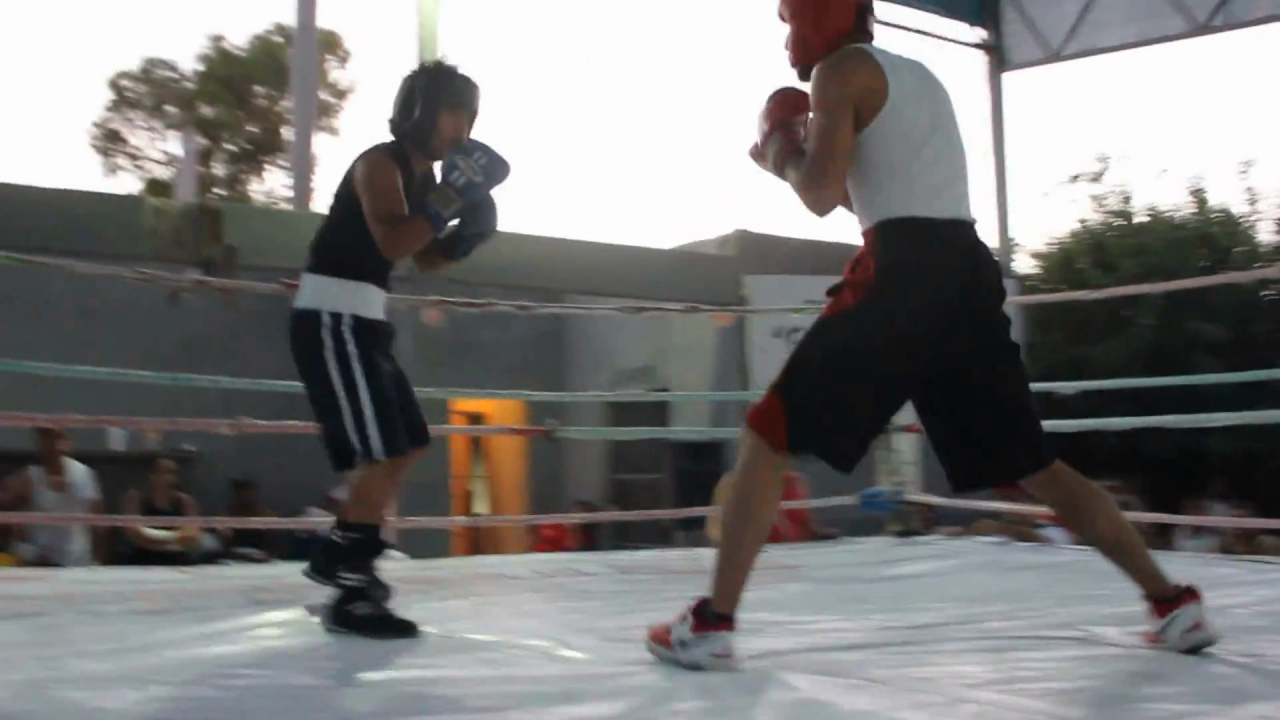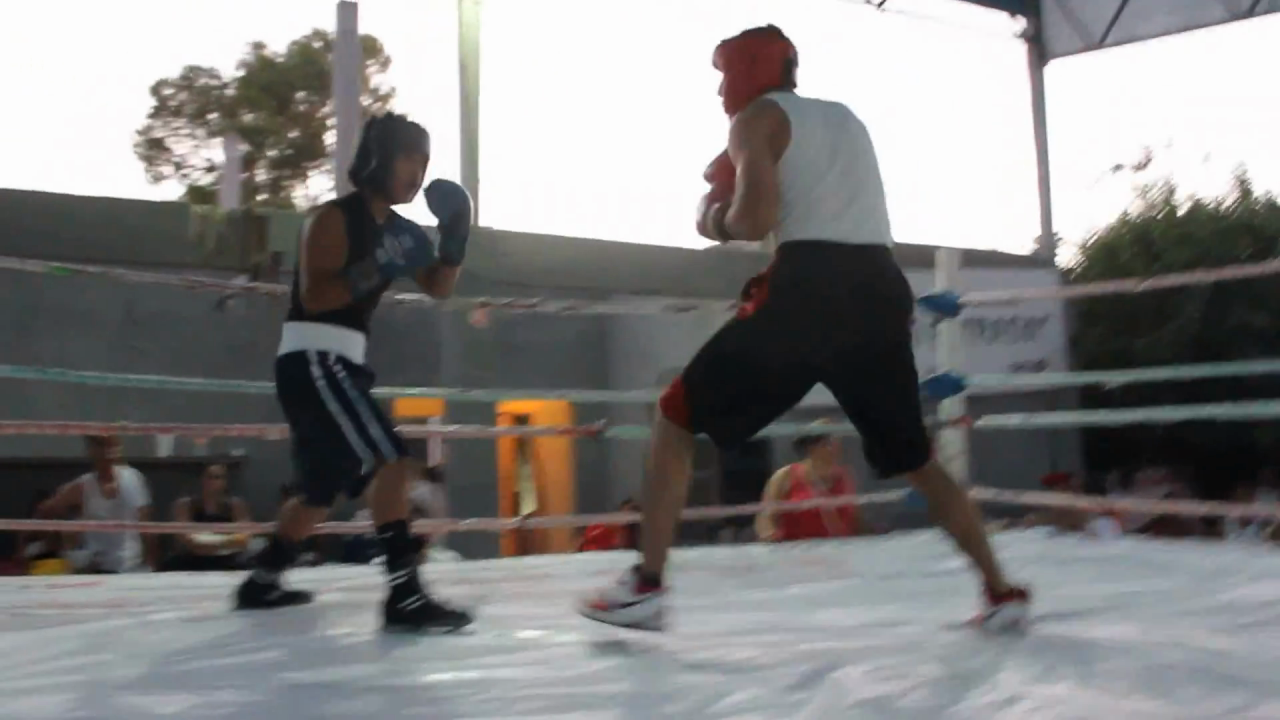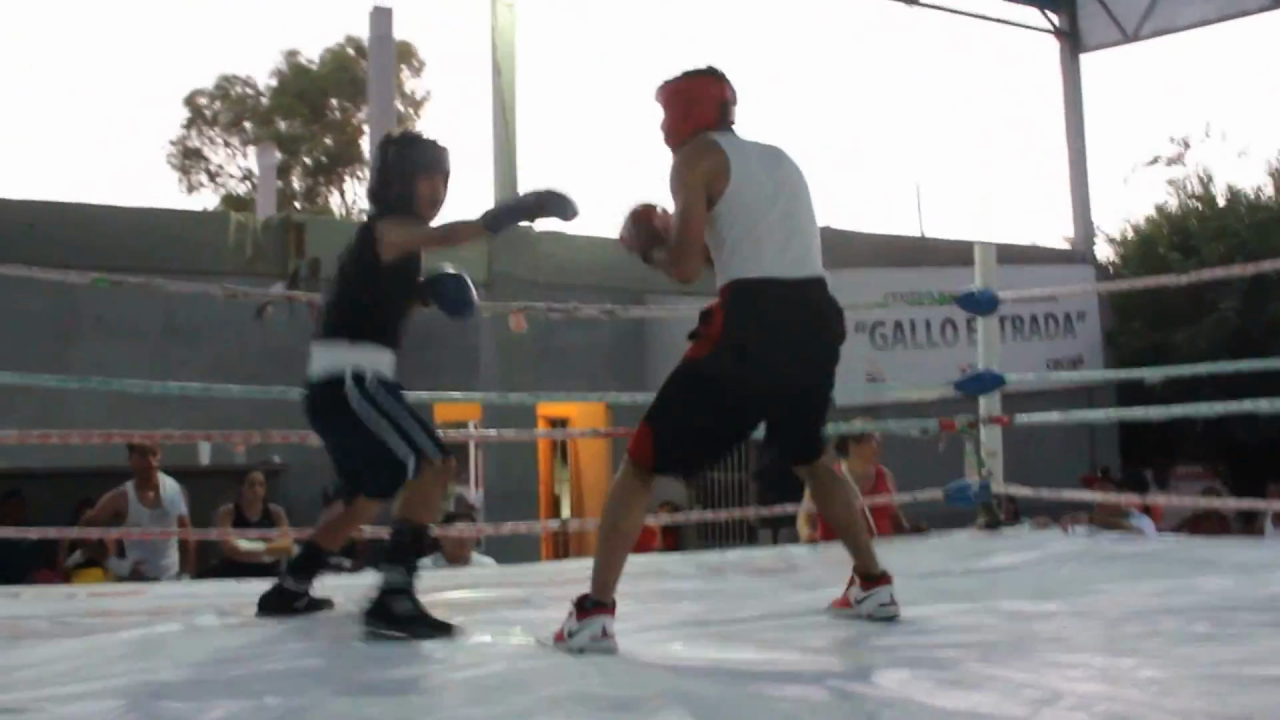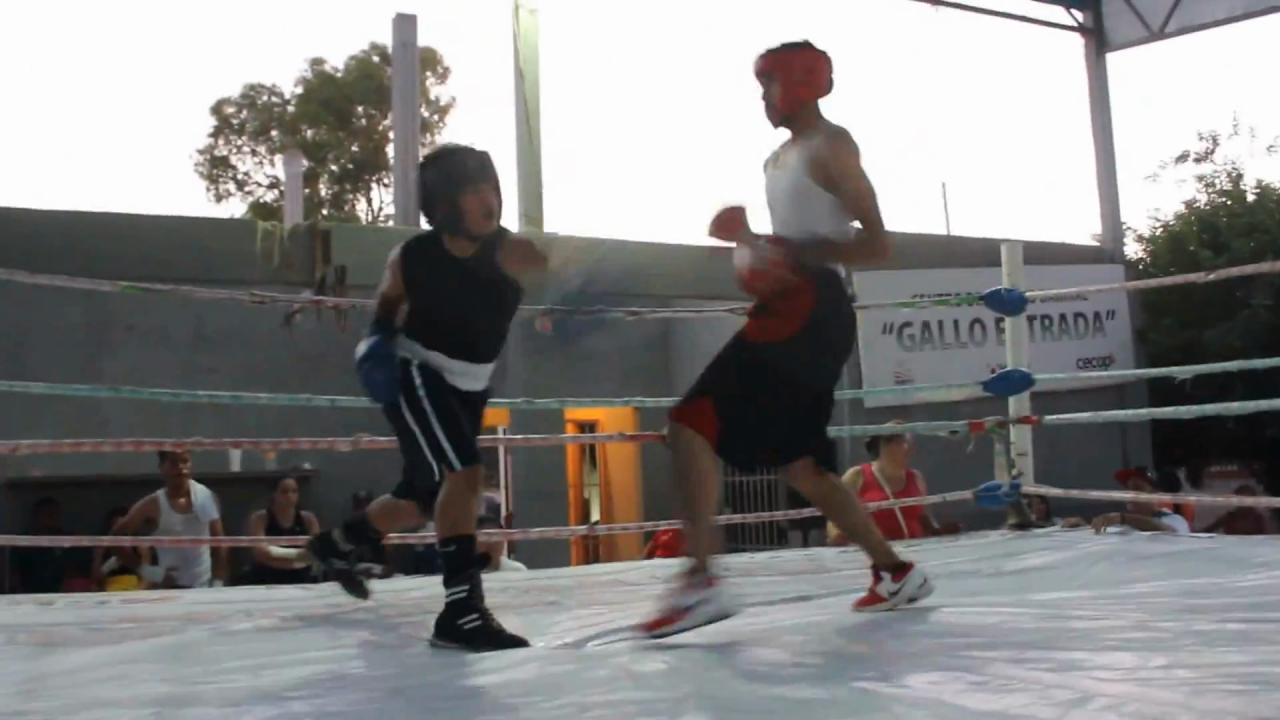
dt=0.3s
person 1, frame 1
left shoulder: (840, 73)
right shoulder: (922, 78)
left elbow: (819, 195)
left wrist: (781, 156)
right wrist: (807, 154)
left hip: (899, 277)
right hip: (966, 273)
left knee: (767, 435)
right knee: (1030, 463)
left ankle: (712, 621)
right ankle: (1170, 601)
person 1, frame 2
left shoulder: (757, 119)
right shoulder: (846, 119)
left elbow: (756, 216)
left wrist: (715, 221)
left hip: (806, 290)
right hip: (879, 291)
left knee: (675, 417)
right knee: (915, 460)
left ankle: (645, 585)
right ankle: (1000, 592)
person 1, frame 3
left shoulder: (697, 159)
right shoulder: (779, 161)
left elbow: (685, 260)
left wrist: (640, 243)
right wrist: (673, 234)
left hip: (750, 323)
right hip: (816, 318)
left knee: (644, 462)
right knee: (808, 458)
left ankle: (595, 612)
right ankle: (871, 580)
person 1, frame 4
left shoulder: (833, 146)
right shoulder: (782, 156)
left elbow: (877, 243)
left wrist: (793, 251)
right wrist: (748, 236)
left hip: (805, 309)
right hip: (813, 313)
left knee: (692, 426)
right knee: (801, 464)
left ankle: (700, 581)
right ankle: (893, 572)
person 2, frame 1
left shoulder: (426, 176)
right shoulder: (379, 165)
left elbow: (427, 261)
right elbow: (394, 242)
left wrist: (470, 227)
right wrist: (453, 194)
left hip: (361, 320)
right hip: (330, 318)
left knee: (405, 447)
right knee: (382, 454)
left ankle: (346, 555)
right ankle: (352, 595)
person 2, frame 2
left shoulder: (395, 225)
right shoulder: (333, 217)
left elbow: (439, 287)
right elbow: (315, 297)
left wrist: (455, 235)
right wrist: (378, 265)
left hip: (338, 363)
right hip: (313, 359)
left knee: (322, 487)
right knee: (392, 461)
left ankle: (262, 583)
right ankle: (404, 595)
person 2, frame 3
left shoulder: (397, 234)
right shoulder: (388, 226)
right elbow: (438, 237)
left wrist: (436, 288)
right wrist: (517, 208)
left hip: (357, 383)
right hip: (347, 381)
left knee: (368, 498)
right knee: (430, 466)
left ankle: (288, 588)
right ankle: (394, 597)
person 2, frame 4
left shoulder: (507, 247)
right shoulder: (415, 254)
left elbow: (541, 269)
right elbow: (389, 299)
right wrist: (381, 338)
left hip: (469, 388)
right hip: (418, 376)
left knee: (422, 497)
right knee: (464, 475)
left ankle: (340, 544)
right ankle: (461, 611)
